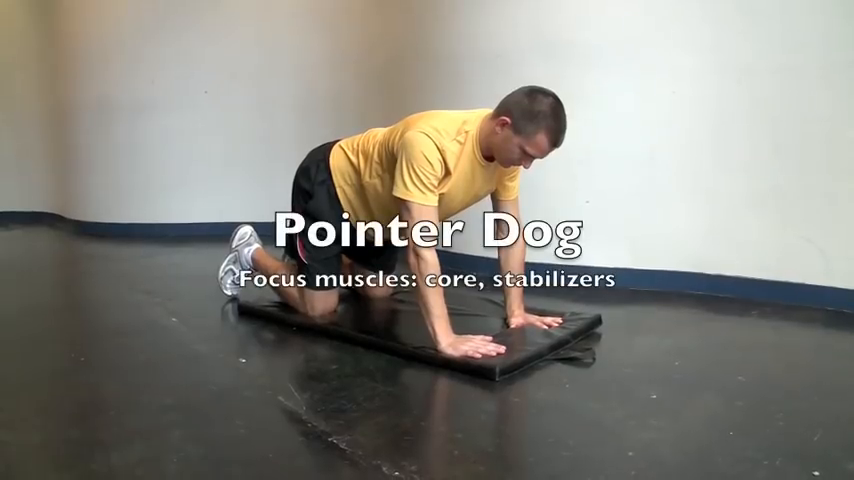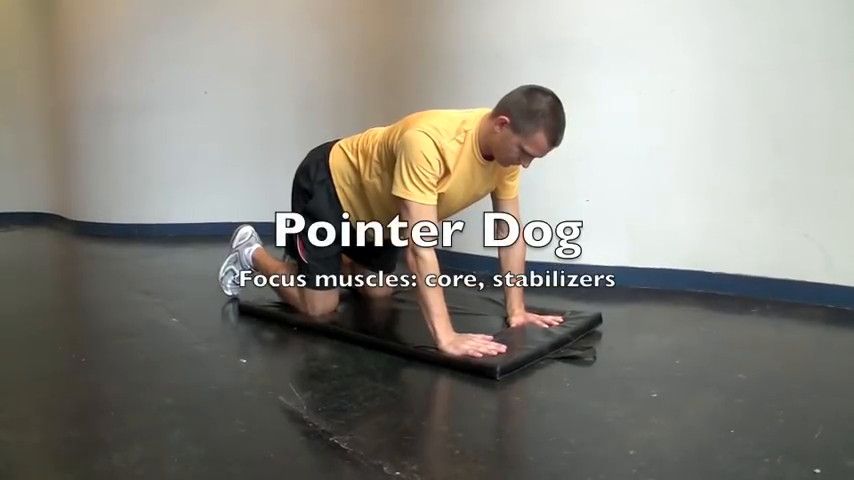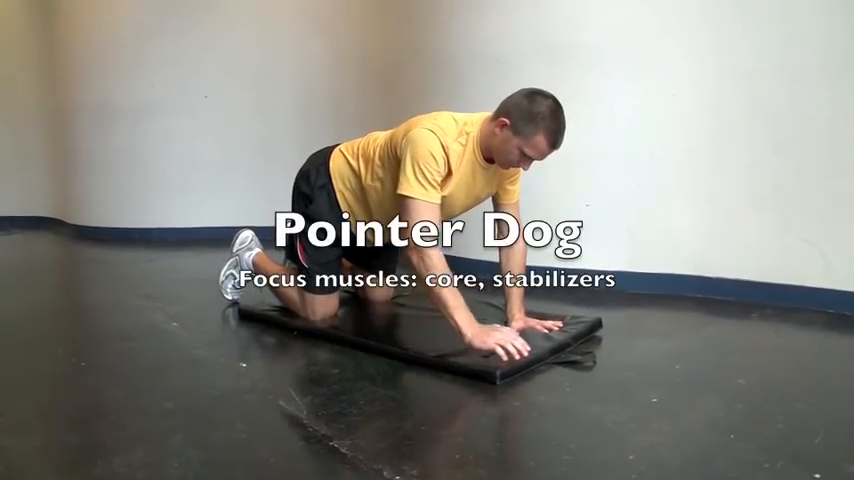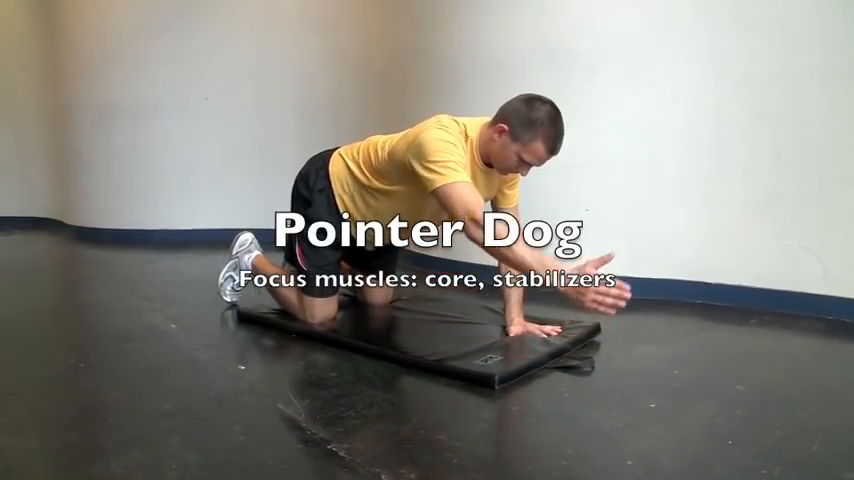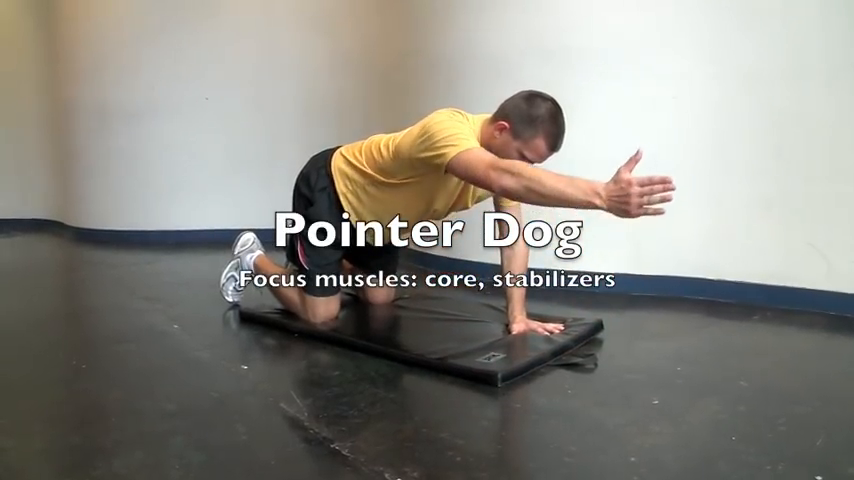
dt=0.7s
person 1, frame 1
left shoulder: (507, 146)
right shoulder: (430, 142)
left elbow: (510, 232)
right elbow: (421, 247)
left wrist: (515, 311)
right wrist: (445, 337)
left hip: (376, 206)
right hip: (330, 186)
left knee: (378, 294)
right knee: (318, 308)
left ankle: (305, 245)
right ankle: (250, 254)
person 1, frame 2
left shoulder: (506, 145)
right shoulder: (429, 141)
left elbow: (510, 230)
right elbow: (419, 247)
left wrist: (516, 309)
right wrist: (445, 336)
left hip: (377, 206)
right hip: (329, 186)
left knee: (378, 293)
right knee: (319, 307)
left ankle: (332, 260)
right ankle: (251, 254)
person 1, frame 3
left shoulder: (508, 149)
right shoulder: (432, 141)
left elbow: (511, 233)
right elbow: (422, 246)
left wrist: (516, 313)
right wrist: (471, 329)
left hip: (379, 210)
right hip: (330, 190)
left knee: (378, 297)
right knee: (319, 312)
right ankle: (252, 258)
person 1, frame 4
left shoulder: (506, 153)
right shoulder: (441, 142)
left elbow: (510, 233)
right elbow: (478, 227)
left wrist: (514, 317)
right wrist: (563, 280)
left hip: (377, 216)
right hip: (328, 192)
left knee: (377, 298)
right knee: (318, 315)
left ankle: (329, 265)
right ankle: (252, 259)
person 1, frame 5
left shoulder: (504, 150)
right shoulder: (447, 130)
left elbow: (514, 236)
right elbow: (503, 180)
left wrist: (518, 315)
right wrist: (603, 195)
left hip: (375, 214)
right hip: (330, 191)
left knee: (379, 299)
right knee: (320, 314)
left ankle: (326, 266)
right ankle: (254, 259)
